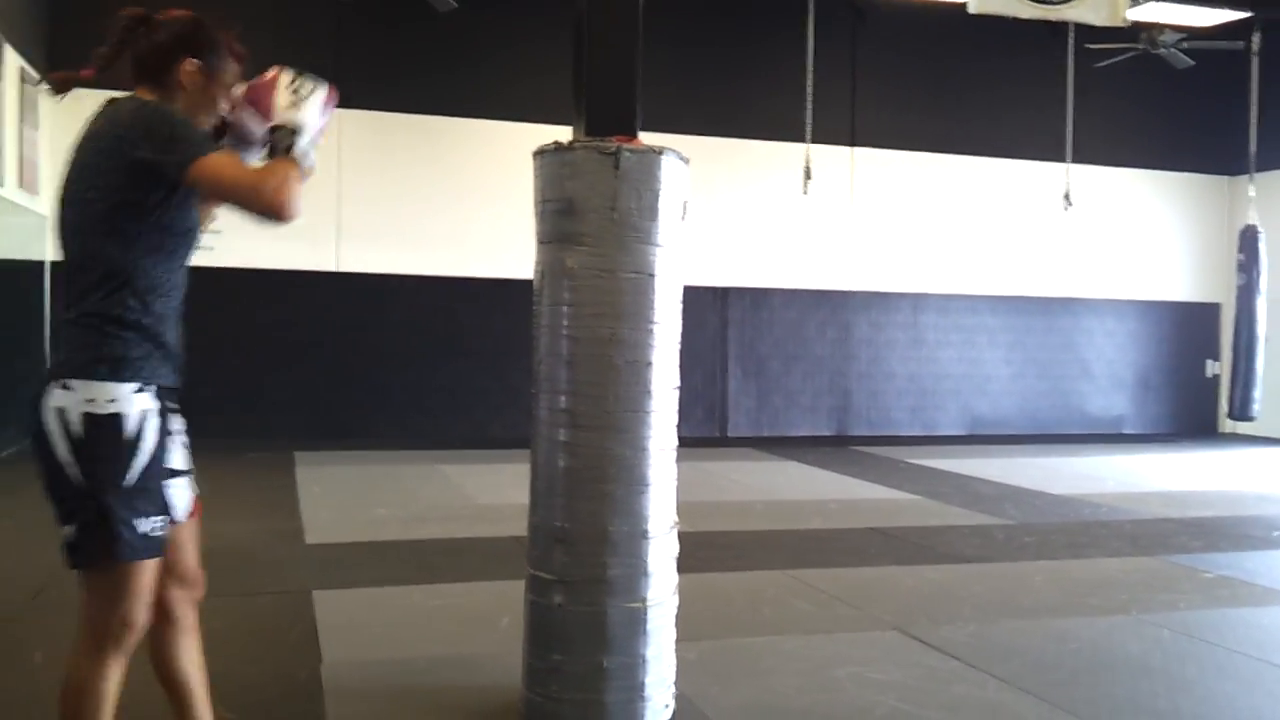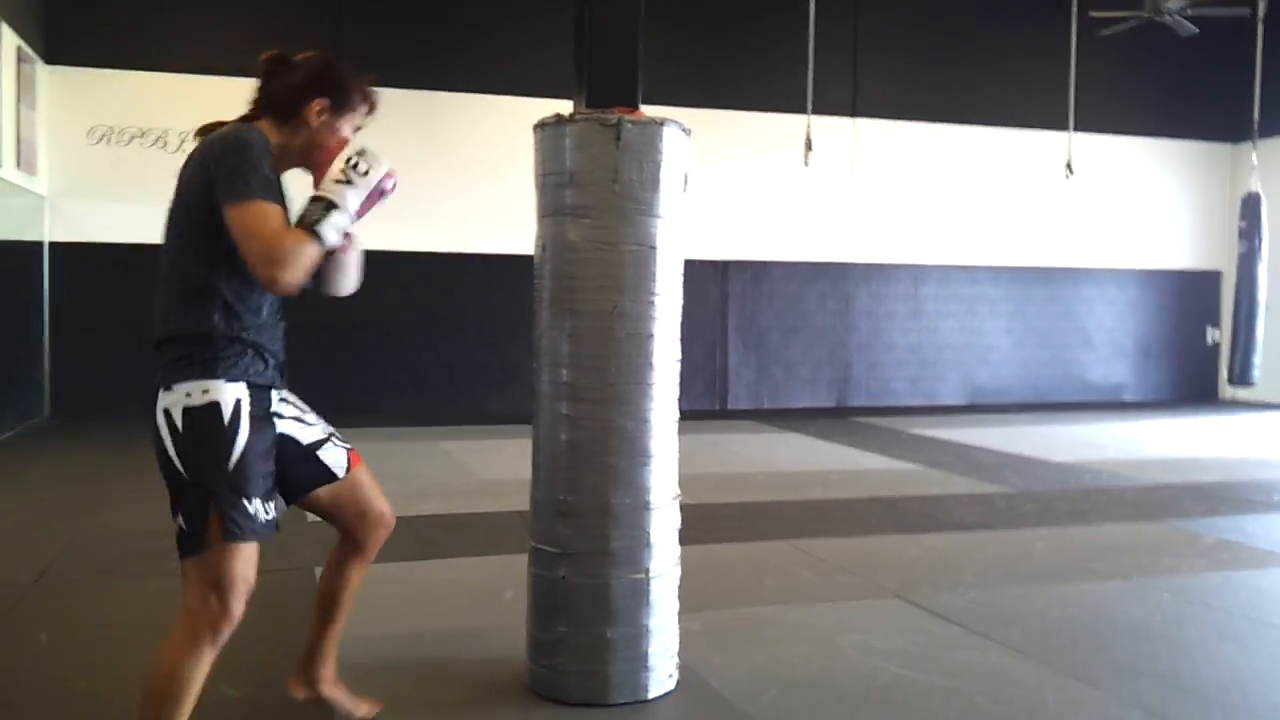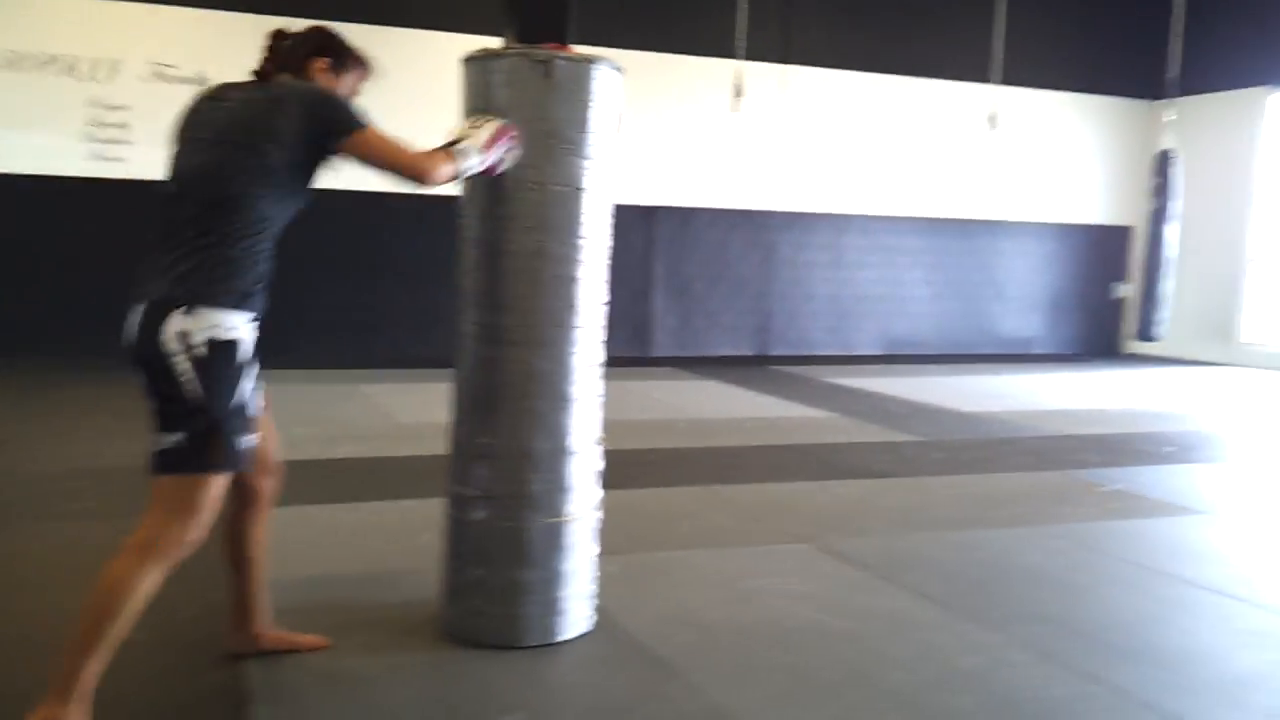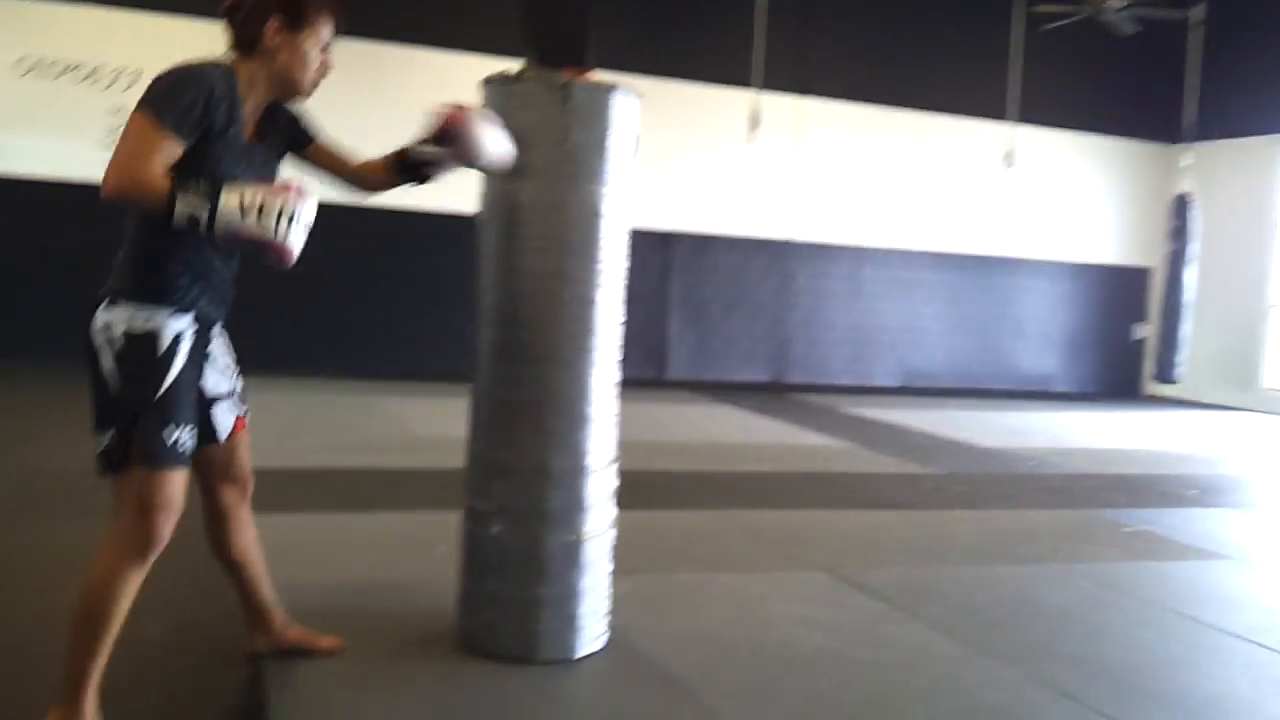
dt=0.4s
person 1, frame 1
left shoulder: (125, 130)
right shoulder: (150, 123)
left elbow: (186, 212)
right elbow: (277, 201)
left wrist: (250, 133)
right wrist: (295, 126)
left hip: (140, 392)
right hip: (106, 397)
left knee: (178, 586)
right knee: (117, 622)
person 1, frame 2
left shoulder: (247, 160)
right shoulder: (236, 151)
right elbow: (278, 269)
left wrist: (329, 210)
right wrist: (341, 201)
left hip: (259, 391)
right hip: (208, 395)
left knee: (372, 519)
right knee: (217, 607)
person 1, frame 3
left shoulder: (217, 106)
right shoulder: (312, 105)
right elbow: (420, 169)
right wrist: (474, 150)
left hip: (168, 316)
right hip: (208, 324)
left knee: (259, 477)
right knee: (172, 533)
left ankle: (250, 627)
person 1, frame 4
left shoulder: (275, 114)
right shoulder: (194, 86)
left elbow: (361, 174)
right elbow: (122, 182)
left wrist: (437, 153)
right wrist: (229, 208)
left hip: (200, 326)
right hip: (149, 321)
left knee: (233, 489)
right knee: (146, 527)
left ankle: (268, 625)
